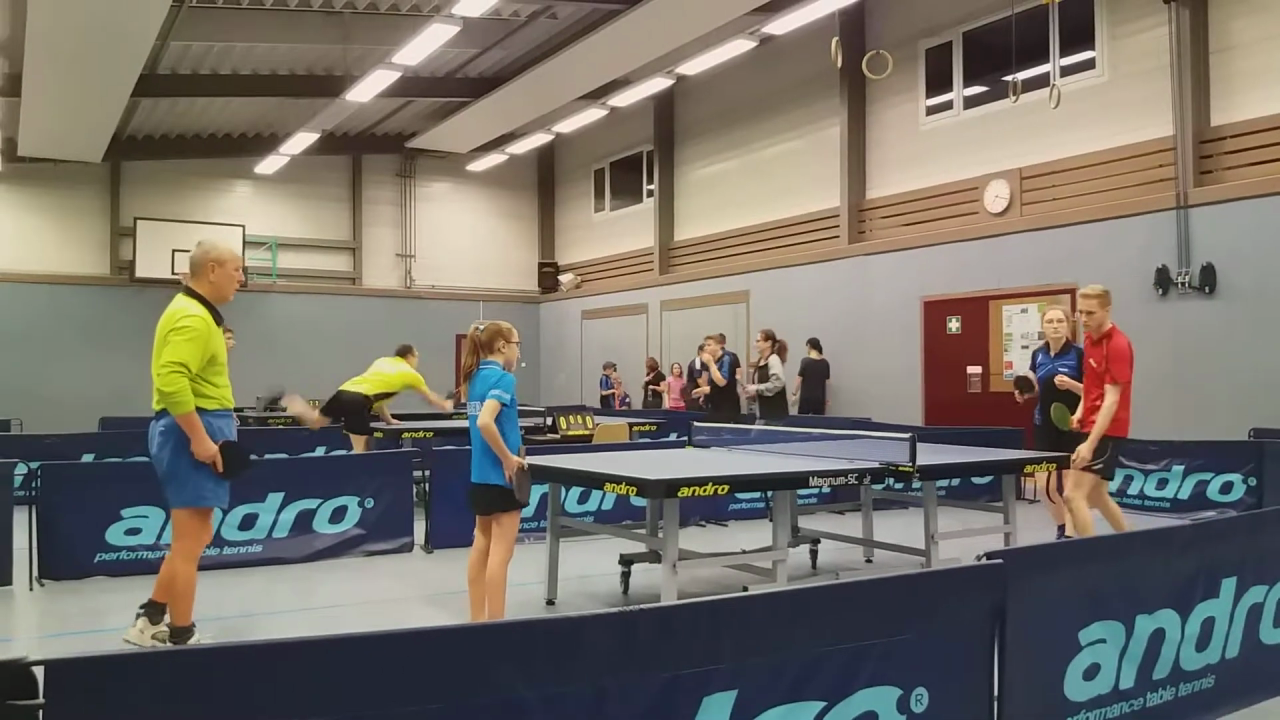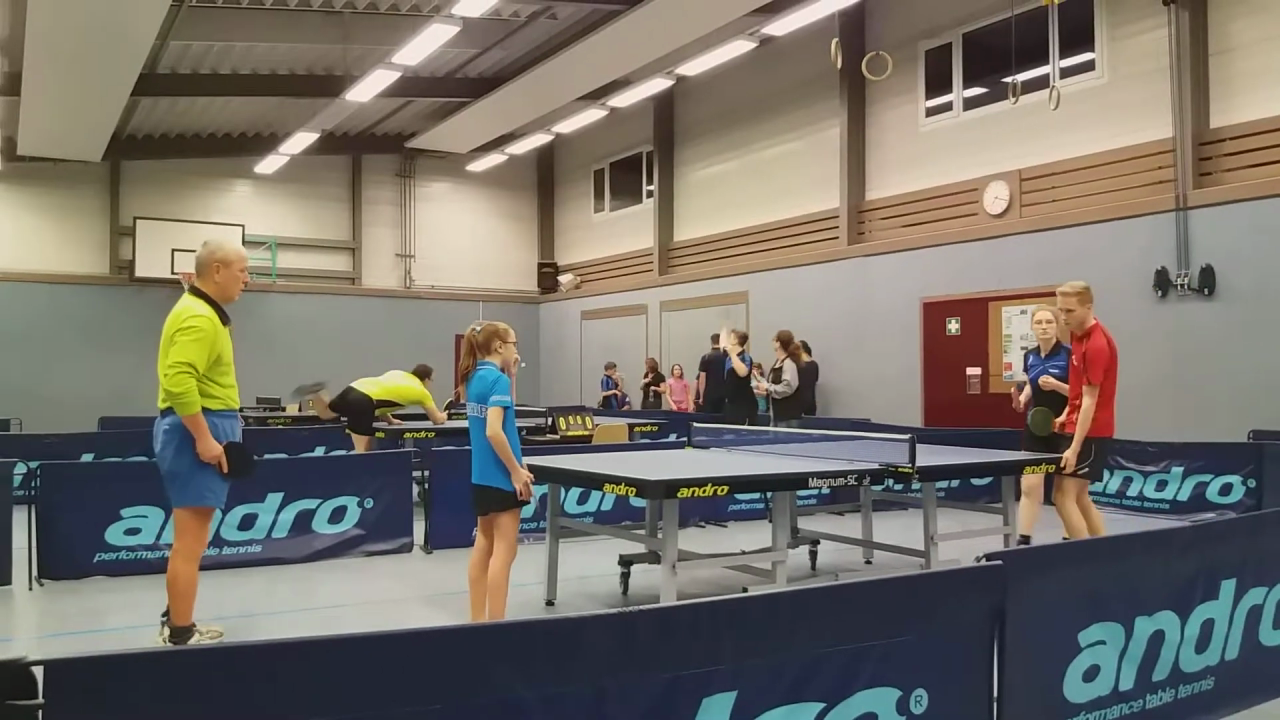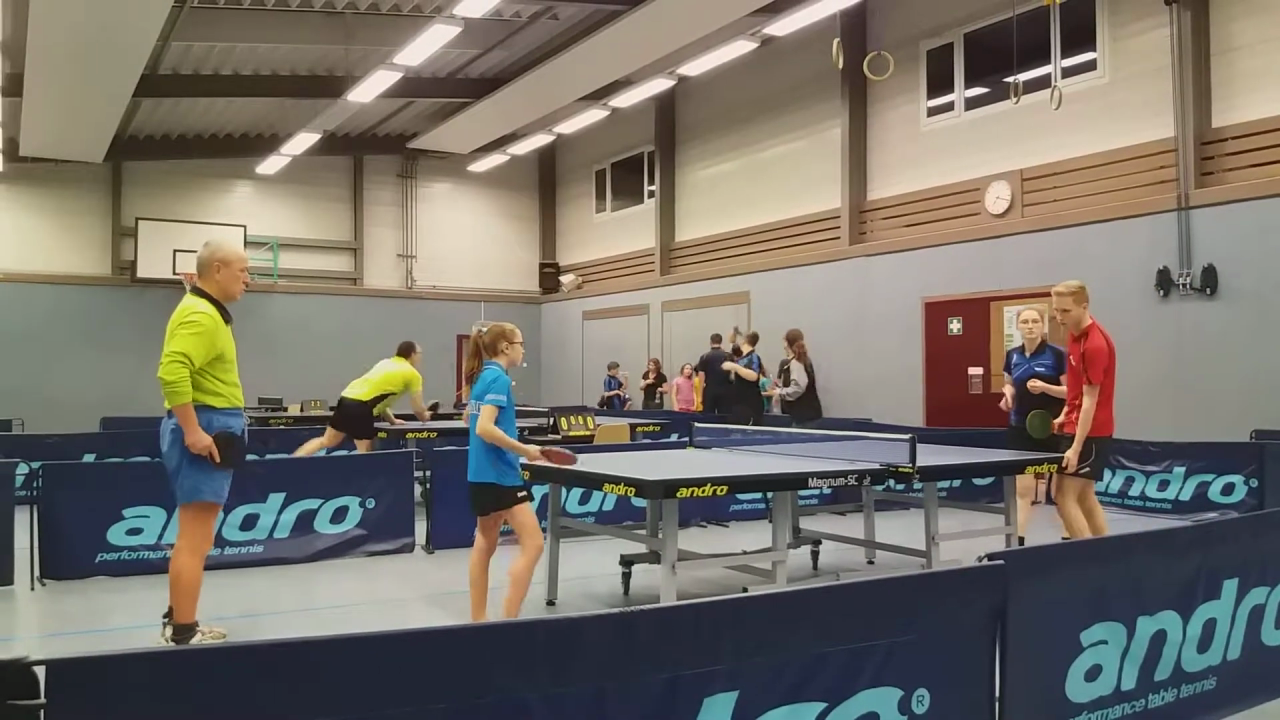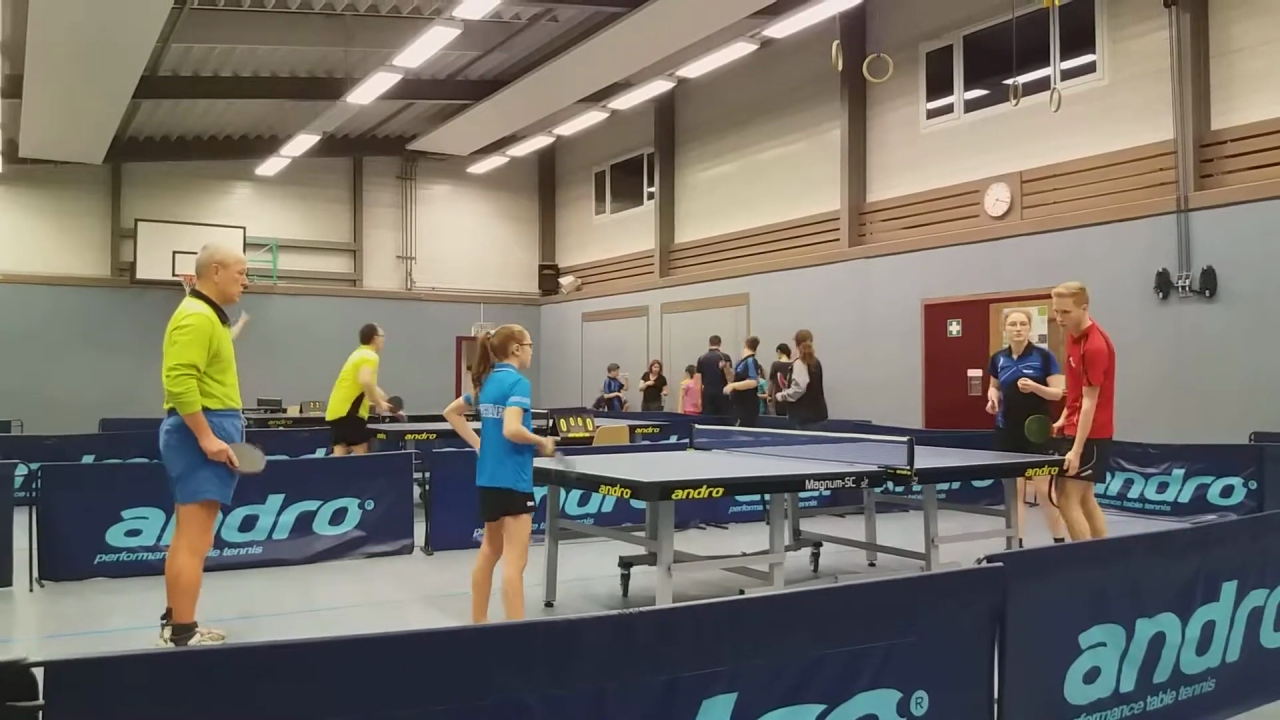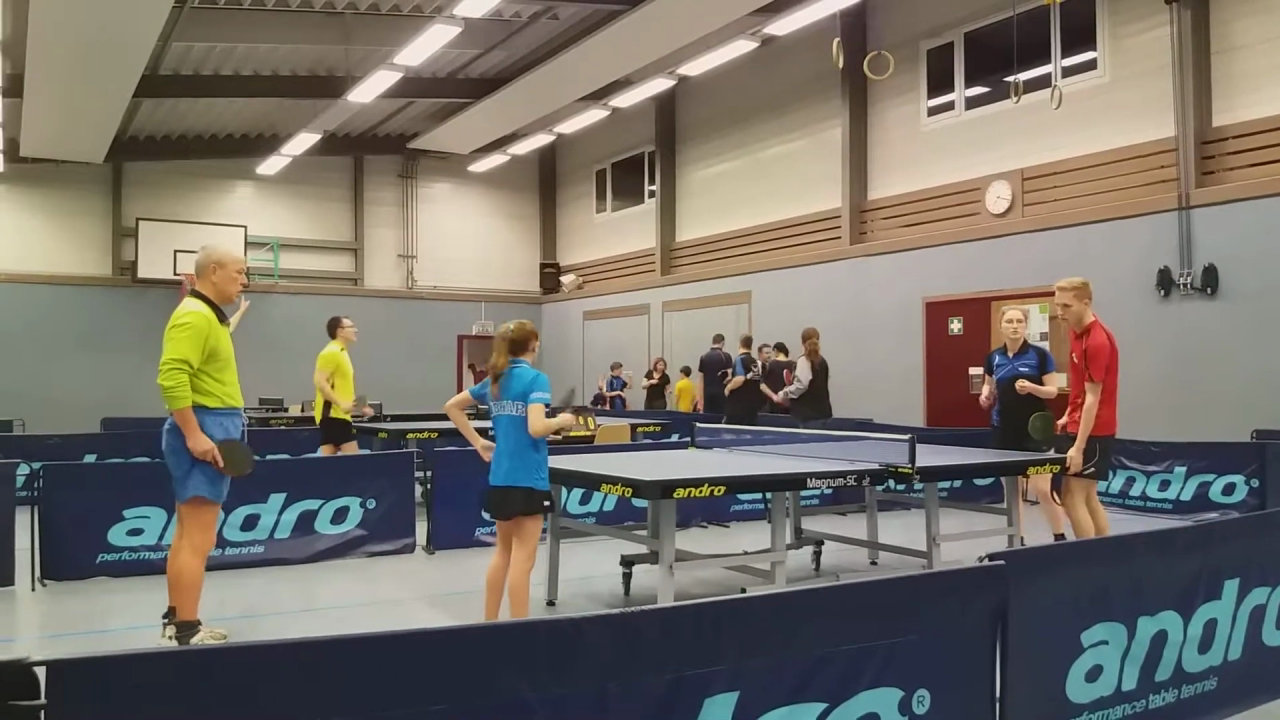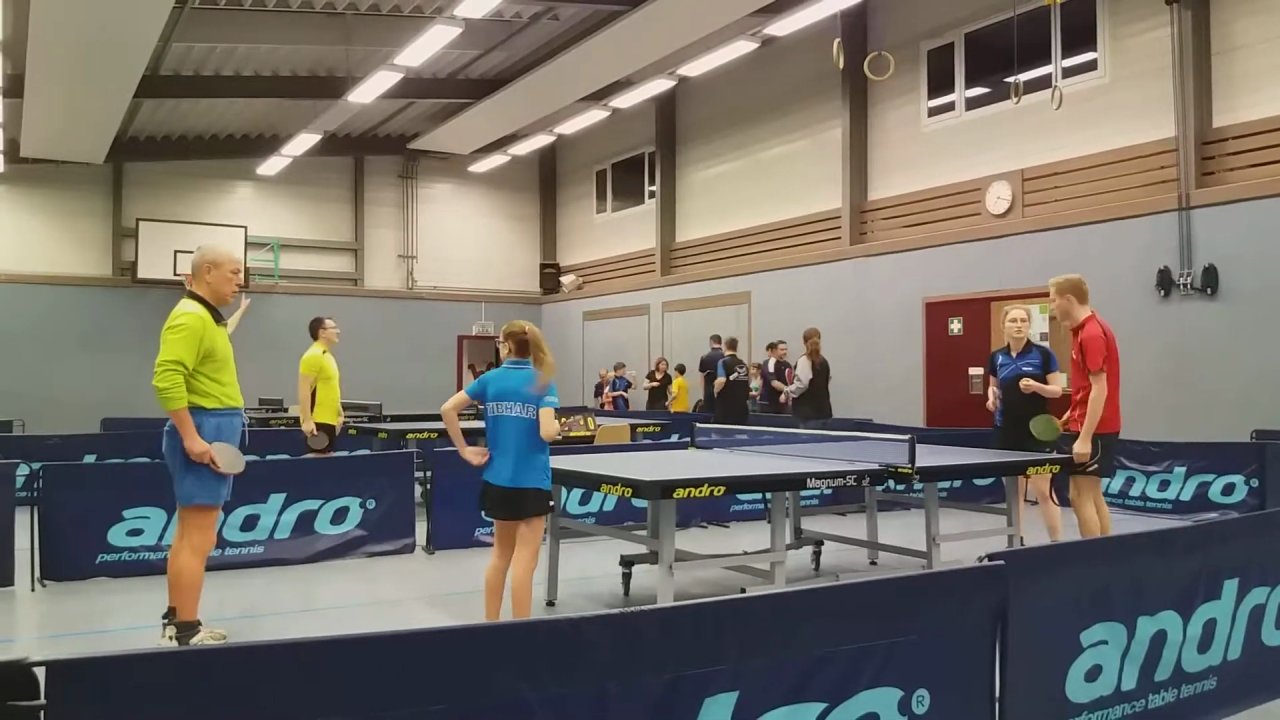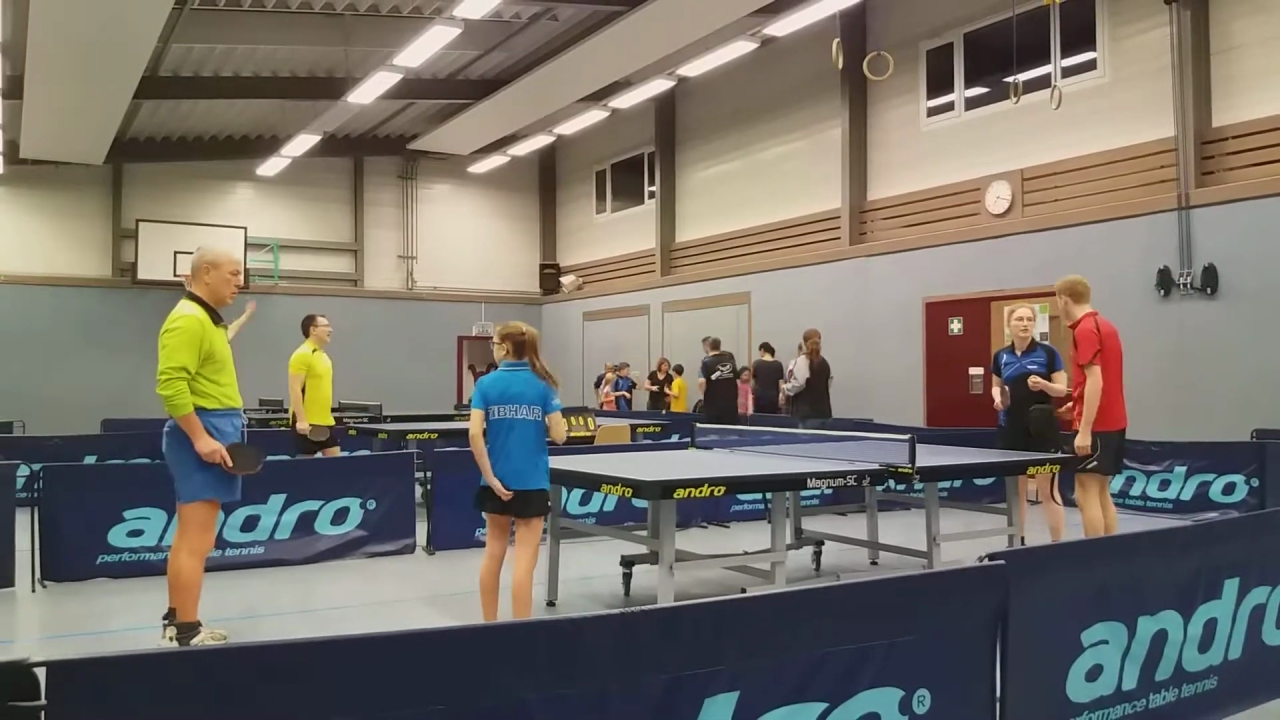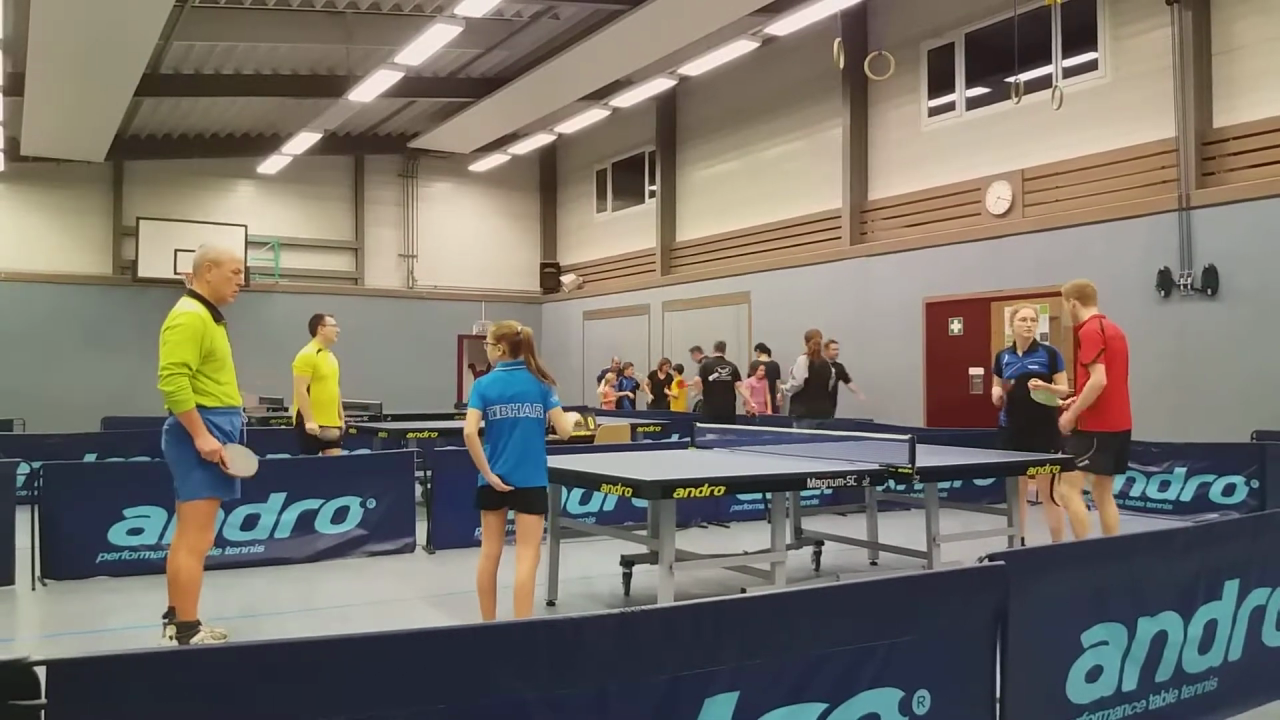
dt=0.3s
person 1, frame 1
left shoulder: (192, 311)
right shoulder: (193, 319)
right elbow: (172, 382)
right wrist: (200, 438)
left hip: (197, 431)
right hip: (194, 433)
left knee: (192, 538)
right knee: (189, 544)
left ankle: (150, 618)
right ankle: (181, 638)
person 1, frame 2
left shoulder: (201, 311)
right shoulder: (199, 318)
right elbow: (177, 382)
right wrist: (203, 439)
left hip: (201, 431)
right hip: (198, 432)
left knee: (189, 540)
right knee: (191, 543)
left ankle: (175, 622)
right ankle: (180, 637)
person 1, frame 3
left shoulder: (206, 311)
right shoulder: (201, 315)
right elbow: (171, 372)
right wrist: (192, 430)
left hip: (207, 428)
right hip: (203, 429)
left knee: (189, 538)
right knee: (196, 541)
left ankle: (176, 623)
right ankle: (183, 637)
person 1, frame 4
left shoulder: (206, 315)
right shoulder: (197, 316)
right elbow: (179, 382)
right wrist: (207, 437)
left hip: (208, 431)
right hip: (202, 433)
left knee: (185, 536)
right knee: (196, 541)
left ankle: (173, 623)
right ankle: (182, 636)
person 1, frame 5
left shoulder: (207, 315)
right shoulder: (195, 315)
right elbow: (171, 377)
right wrist: (195, 435)
left hip: (209, 429)
right hip: (202, 430)
left knee: (186, 535)
right knee: (199, 539)
left ankle: (175, 622)
right ankle: (186, 632)
person 1, frame 6
left shoulder: (206, 316)
right shoulder: (190, 317)
right elbow: (166, 378)
right wrist: (191, 438)
left hip: (212, 431)
right hip: (203, 432)
left knee: (188, 536)
right knee: (199, 540)
left ankle: (175, 621)
right ankle: (186, 633)
person 1, frame 7
left shoulder: (206, 318)
right shoulder: (188, 319)
right elbow: (171, 385)
right wrist: (201, 439)
left hip: (212, 431)
right hip: (202, 433)
left knee: (188, 537)
right knee: (197, 540)
left ankle: (175, 623)
right ankle: (186, 633)
person 1, frame 8
left shoulder: (206, 316)
right shoulder: (189, 316)
right elbow: (172, 381)
right wrist: (202, 436)
left hip: (211, 430)
right hip: (201, 433)
left knee: (187, 537)
right knee: (197, 540)
left ankle: (175, 621)
right ankle: (186, 633)
person 2, frame 1
left shoulder: (475, 377)
right shoulder: (502, 378)
right elbow: (485, 422)
right wrist: (508, 458)
left hip: (480, 475)
right hip: (501, 477)
left knee: (481, 546)
right knee: (500, 553)
left ankle: (478, 619)
right ankle: (495, 625)
person 2, frame 2
left shoulder: (475, 377)
right shoulder: (497, 379)
right elbow: (494, 432)
right wrist: (517, 472)
left hip: (482, 476)
right hip: (500, 477)
left knee: (484, 546)
right knee: (503, 553)
left ankle: (478, 620)
right ankle: (495, 624)
person 2, frame 3
left shoulder: (481, 376)
right shoulder: (499, 379)
left elbow: (471, 417)
right elbow: (484, 428)
right wrist: (523, 449)
left hip: (481, 475)
right hip: (501, 475)
left knee: (484, 545)
right knee: (533, 545)
left ankle: (478, 620)
right ankle: (509, 622)
person 2, frame 4
left shoulder: (486, 382)
right shoulder: (518, 382)
left elbow: (451, 412)
right elbow: (511, 430)
right wrist: (541, 441)
left hip: (488, 478)
right hip: (512, 481)
left knee: (489, 552)
right knee: (514, 560)
left ankle: (478, 623)
person 2, frame 5
left shoulder: (494, 380)
right shoulder: (536, 378)
left elbow: (451, 407)
right elbow: (536, 428)
left wrist: (478, 442)
right wrist: (561, 420)
left hip: (500, 477)
right hip: (528, 480)
left knee: (502, 554)
right knee: (522, 561)
left ankle: (489, 622)
person 2, frame 6
left shoulder: (489, 380)
right shoulder: (543, 381)
left elbow: (448, 411)
right elbow: (548, 433)
left wrist: (464, 449)
right wrist: (557, 427)
left hip: (497, 479)
right hip: (531, 482)
left knee: (501, 555)
right knee: (524, 560)
left ankle: (491, 623)
person 2, frame 7
left shoulder: (486, 383)
right shoulder: (543, 384)
left elbow: (475, 433)
right elbow: (559, 436)
left wrist: (490, 477)
left hip: (499, 480)
right hip: (531, 482)
left knee: (494, 553)
right knee: (524, 560)
left ankle: (489, 624)
person 2, frame 8
left shoulder: (483, 385)
right shoulder: (540, 383)
left elbow: (470, 433)
right elbow: (563, 430)
left wrist: (487, 473)
right wrist: (573, 416)
left hip: (495, 479)
right hip: (531, 481)
left knee: (489, 554)
right knee: (527, 558)
left ankle: (488, 624)
person 3, frame 1
left shoulder: (1118, 346)
right shoulder: (1089, 339)
left elbow: (1111, 399)
left wrist: (1090, 443)
right wrist: (1079, 412)
left hip: (1104, 432)
right hip: (1089, 427)
left knee: (1074, 495)
right knee: (1097, 494)
person 3, frame 2
left shoulder: (1097, 344)
right shoulder: (1079, 334)
left elbow: (1090, 401)
left wrist: (1074, 448)
right wrist: (1066, 414)
left hip: (1089, 432)
right hip: (1079, 427)
left knee: (1064, 497)
right knee: (1079, 497)
person 3, frame 3
left shoulder: (1095, 344)
right shoulder: (1076, 334)
left elbow: (1090, 401)
left wrist: (1076, 448)
right wrist: (1064, 415)
left hip: (1089, 432)
right hip: (1077, 426)
left knee: (1065, 497)
right knee: (1085, 497)
person 3, frame 4
left shoulder: (1095, 346)
right shoulder: (1074, 335)
left elbow: (1090, 402)
left wrist: (1076, 451)
right wrist: (1064, 418)
left hip: (1090, 434)
right hip: (1076, 429)
left knee: (1067, 500)
right knee: (1084, 499)
person 3, frame 5
left shoulder: (1097, 341)
right shoulder: (1078, 332)
left elbow: (1093, 398)
left wrist: (1078, 447)
right wrist: (1068, 416)
left hip: (1092, 431)
right hip: (1079, 426)
left knee: (1073, 498)
right knee: (1087, 496)
person 3, frame 6
left shoulder: (1091, 334)
right shoulder: (1088, 329)
left elbow: (1100, 390)
left wrist: (1084, 438)
right wrist: (1074, 413)
left hip: (1093, 430)
right hip: (1102, 427)
left knee: (1080, 497)
right knee: (1093, 495)
person 3, frame 7
left shoulder: (1084, 330)
right shoulder: (1104, 326)
left elbow: (1095, 382)
left wrist: (1084, 430)
right wrist: (1077, 404)
left hip: (1096, 426)
right hip: (1113, 423)
left knee: (1086, 496)
right knee: (1101, 494)
person 3, frame 8
left shoulder: (1089, 331)
right shoulder: (1113, 329)
left elbow: (1098, 381)
left wrist: (1072, 414)
right wrist: (1076, 399)
left hip: (1095, 426)
right hip: (1118, 424)
left knee: (1069, 491)
right knee: (1102, 494)
person 4, frame 1
left shoulder: (1079, 355)
right shoulder: (1038, 355)
left wrist: (1071, 385)
right wrist: (1025, 394)
right hip: (1044, 427)
right knee: (1046, 486)
left ankle: (1069, 537)
right ankle: (1061, 528)
person 4, frame 2
left shoulder: (1069, 355)
right shoulder: (1030, 357)
left wrist: (1056, 385)
right wrist: (1022, 398)
right hip: (1035, 429)
right knee: (1029, 488)
right ankle: (1023, 540)
person 4, frame 3
left shoulder: (1056, 354)
right shoulder: (1012, 356)
left wrist: (1044, 387)
right wrist: (1007, 397)
right hip: (1021, 428)
right knee: (1022, 489)
right ankle: (1018, 541)
person 4, frame 4
left shoulder: (1044, 356)
right shoulder: (997, 359)
left elbow: (1057, 392)
left wrist: (1034, 387)
right wrist: (992, 400)
right hip: (1008, 431)
left knee: (1044, 491)
right knee: (1013, 491)
left ankle: (1059, 542)
right ankle: (1016, 543)
person 4, frame 5
left shoulder: (1040, 354)
right shoulder: (993, 357)
left elbow: (1053, 390)
right elbow: (989, 386)
left wrist: (1031, 388)
right wrist: (986, 396)
right hip: (1004, 429)
left knee: (1043, 489)
left ankle: (1060, 538)
person 4, frame 6
left shoulder: (1043, 354)
right shoulder: (996, 357)
left elbow: (1057, 390)
left wrist: (1035, 387)
right wrist: (992, 399)
right hip: (1007, 430)
left knee: (1043, 490)
left ankle: (1056, 543)
person 4, frame 7
left shoulder: (1048, 353)
right shoulder: (1000, 357)
left elbow: (1062, 389)
left wrist: (1043, 385)
right wrist: (998, 398)
left hip: (1042, 429)
right hip: (1011, 430)
left knee: (1047, 490)
right knee: (1016, 490)
left ankle: (1057, 543)
right ankle: (1018, 542)
person 4, frame 8
left shoulder: (1049, 354)
right shoulder: (1002, 357)
left elbow: (1064, 390)
right elbow: (998, 388)
left wrist: (1045, 387)
right wrist: (997, 396)
left hip: (1043, 430)
right hip: (1012, 430)
left knee: (1048, 492)
right knee: (1016, 491)
left ankle: (1057, 545)
right ankle: (1018, 543)
